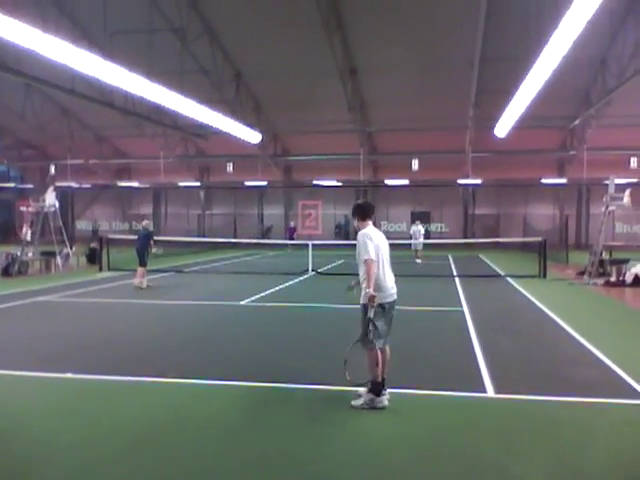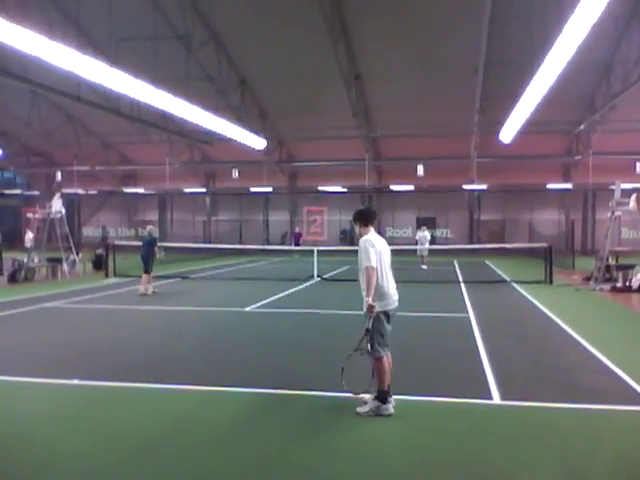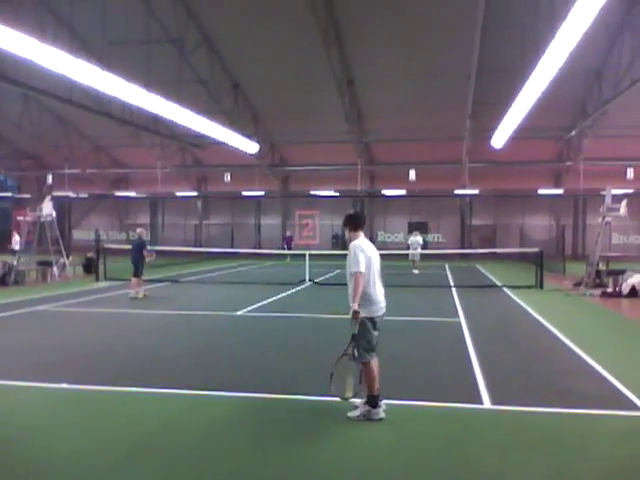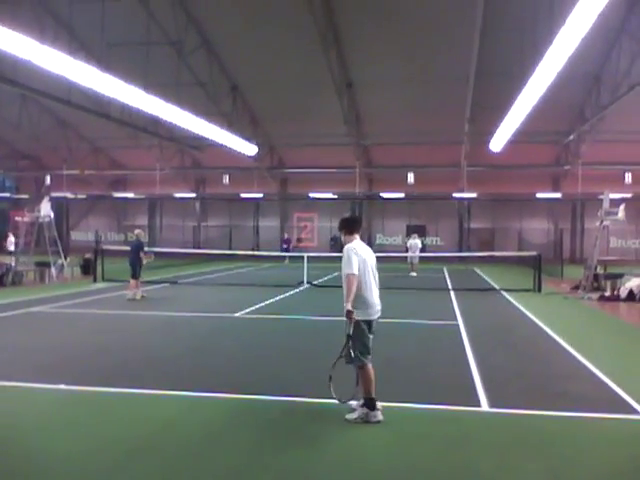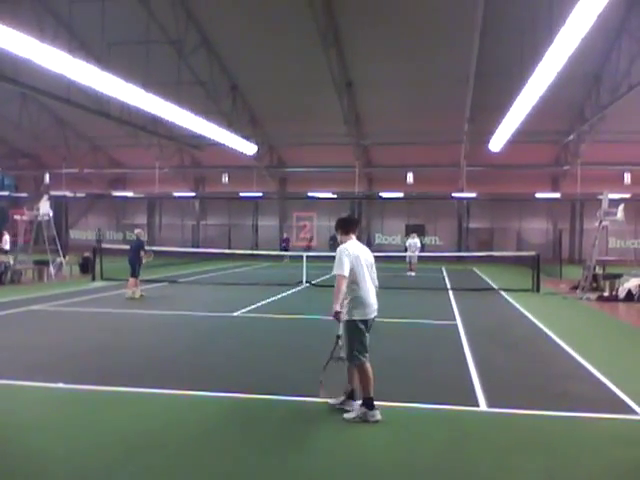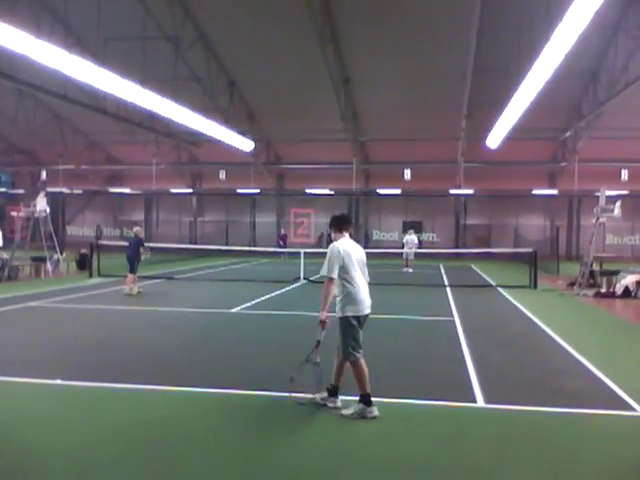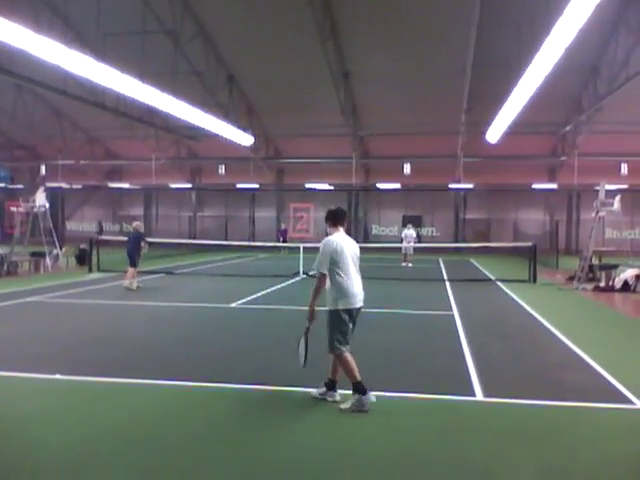
dt=0.2s
person 1, frame 1
left shoulder: (364, 234)
right shoulder: (378, 234)
left elbow: (370, 262)
left wrist: (370, 288)
left hip: (375, 295)
right hip: (388, 293)
left knee: (371, 343)
right knee: (382, 341)
left ankle: (376, 394)
right ankle: (381, 387)
person 1, frame 2
left shoulder: (366, 241)
right shoulder: (380, 240)
left elbow: (371, 269)
left wrist: (369, 297)
left hip: (378, 302)
right hip: (389, 300)
left knee: (377, 352)
right knee: (384, 349)
left ankle: (382, 402)
right ankle: (385, 394)
person 1, frame 3
left shoulder: (356, 246)
right shoulder: (370, 246)
left elbow: (359, 275)
left wrist: (355, 303)
left hip: (365, 308)
right hip: (376, 305)
left knee: (365, 357)
right knee: (371, 355)
left ankle: (373, 407)
right ankle: (375, 399)
person 1, frame 4
left shoulder: (350, 248)
right shoulder: (367, 249)
left elbow: (352, 277)
left wrist: (348, 303)
left hip: (360, 310)
right hip: (371, 308)
left knee: (361, 360)
right knee: (364, 357)
left ankle: (371, 409)
right ankle: (369, 401)
person 1, frame 5
left shoulder: (344, 249)
right shoulder: (365, 250)
left elbow: (341, 278)
left wrist: (337, 304)
left hip: (357, 309)
right hip: (368, 307)
left knee: (359, 358)
right knee: (354, 355)
left ankle: (369, 408)
right ankle: (349, 397)
person 1, frame 6
left shoulder: (336, 247)
right shoulder: (358, 248)
left elbow: (330, 281)
left wrist: (324, 310)
left hip: (350, 307)
right hip: (361, 304)
left knee: (354, 355)
right knee: (344, 350)
left ankle: (367, 404)
right ankle: (332, 394)
person 1, frame 7
left shoulder: (329, 242)
right shoulder: (352, 243)
left elbow: (321, 277)
left wrist: (312, 305)
left hip: (341, 301)
right hip: (356, 298)
left knee: (339, 348)
right knee: (338, 345)
left ankle: (361, 393)
right ankle: (330, 388)
